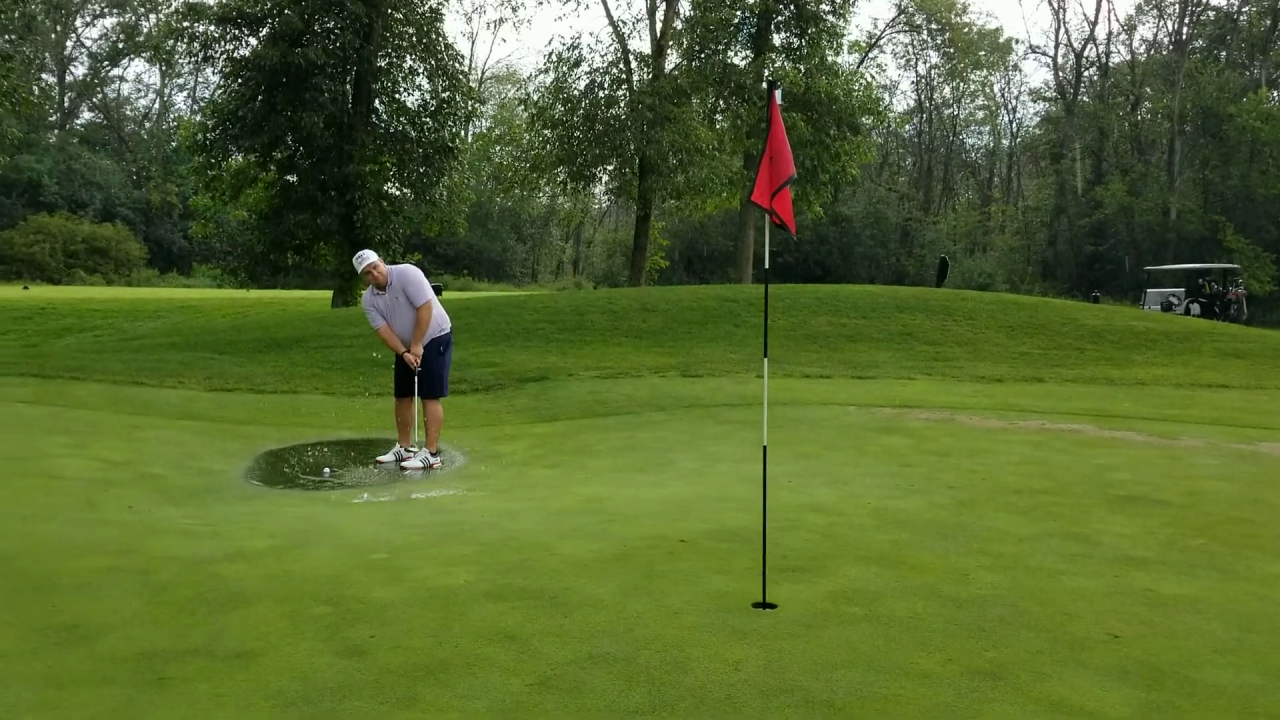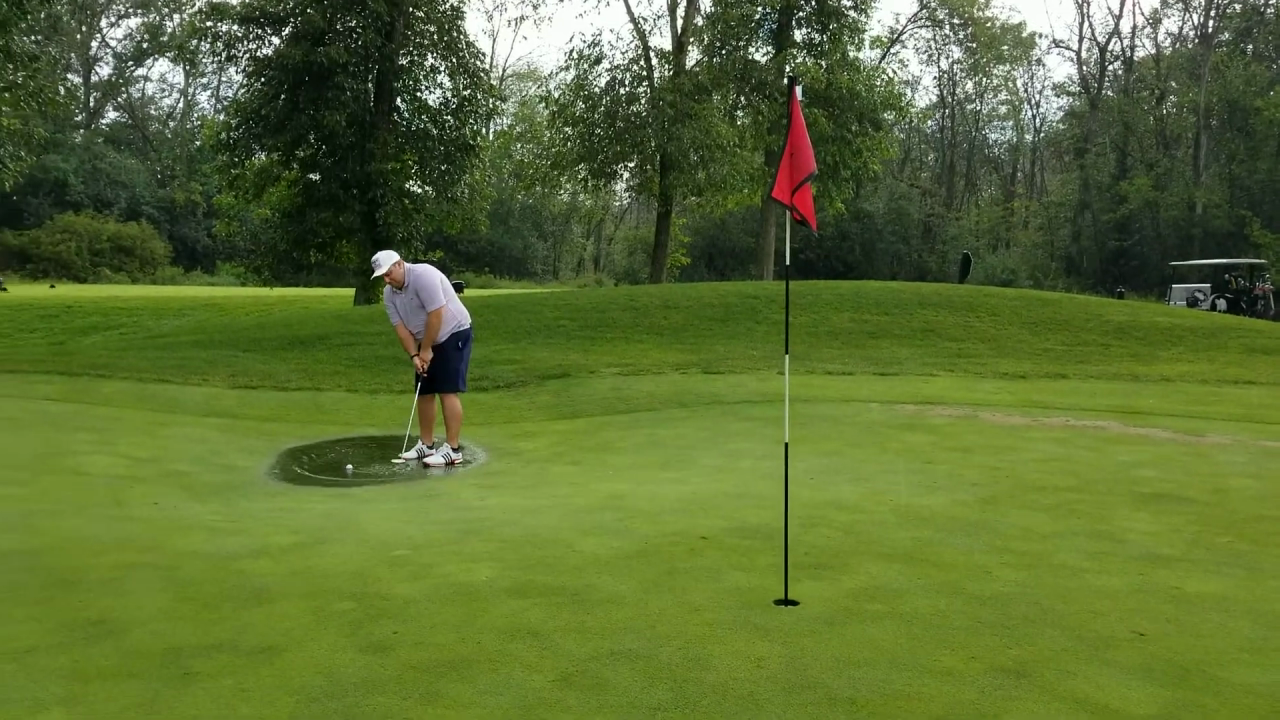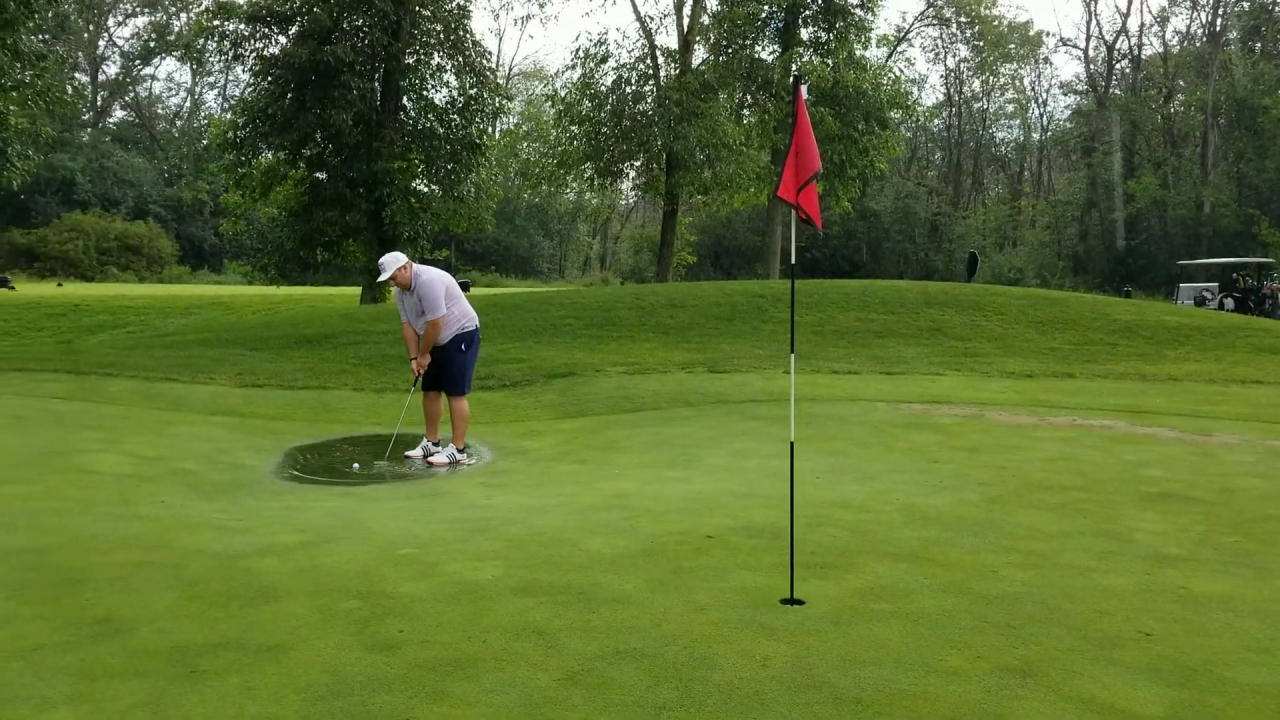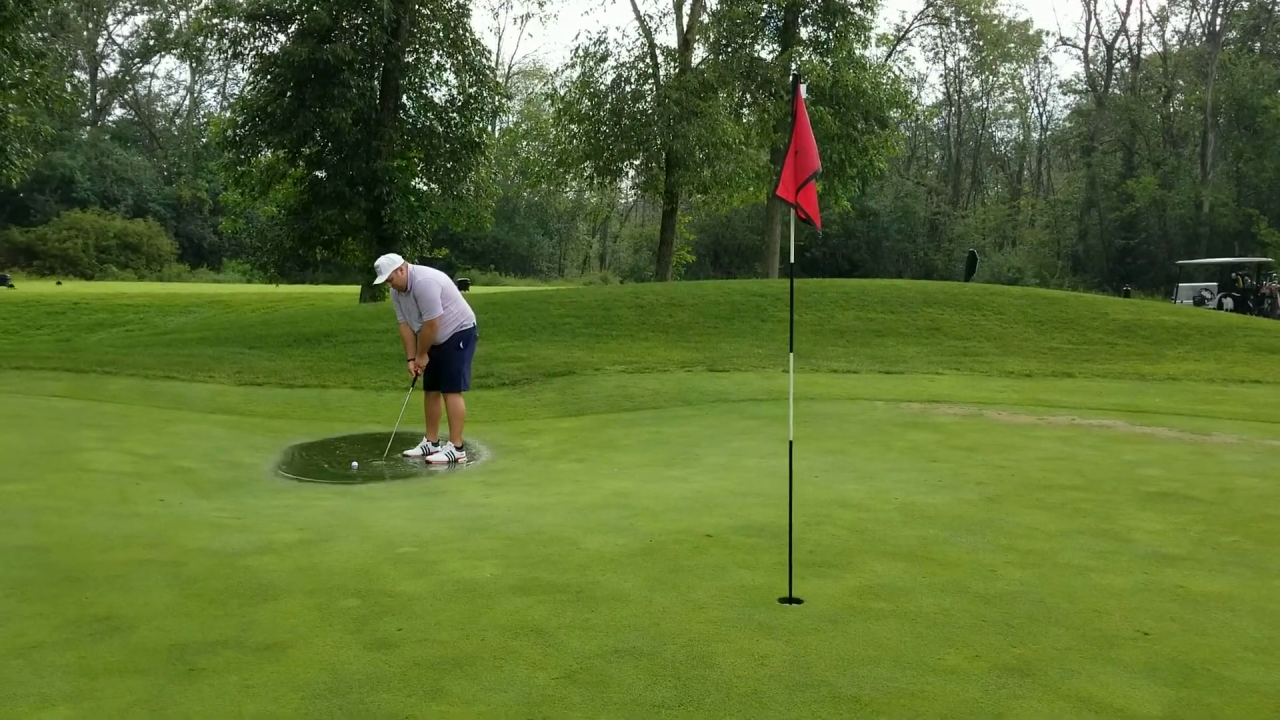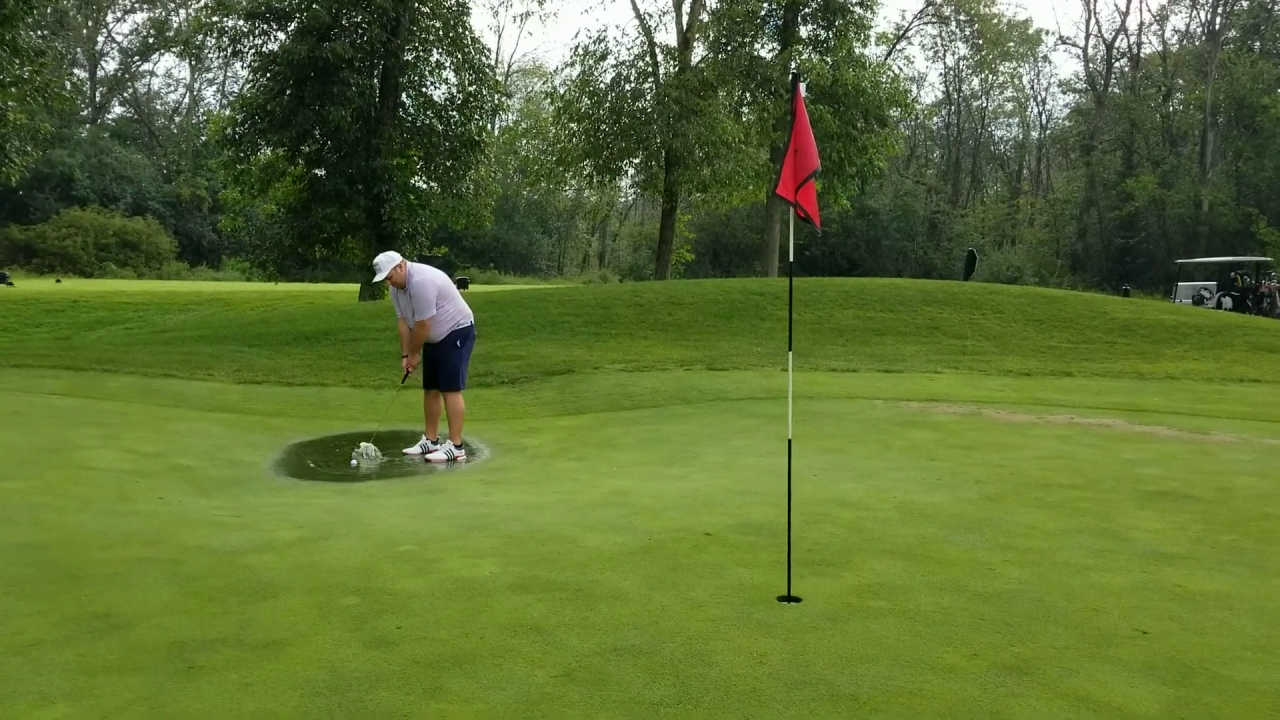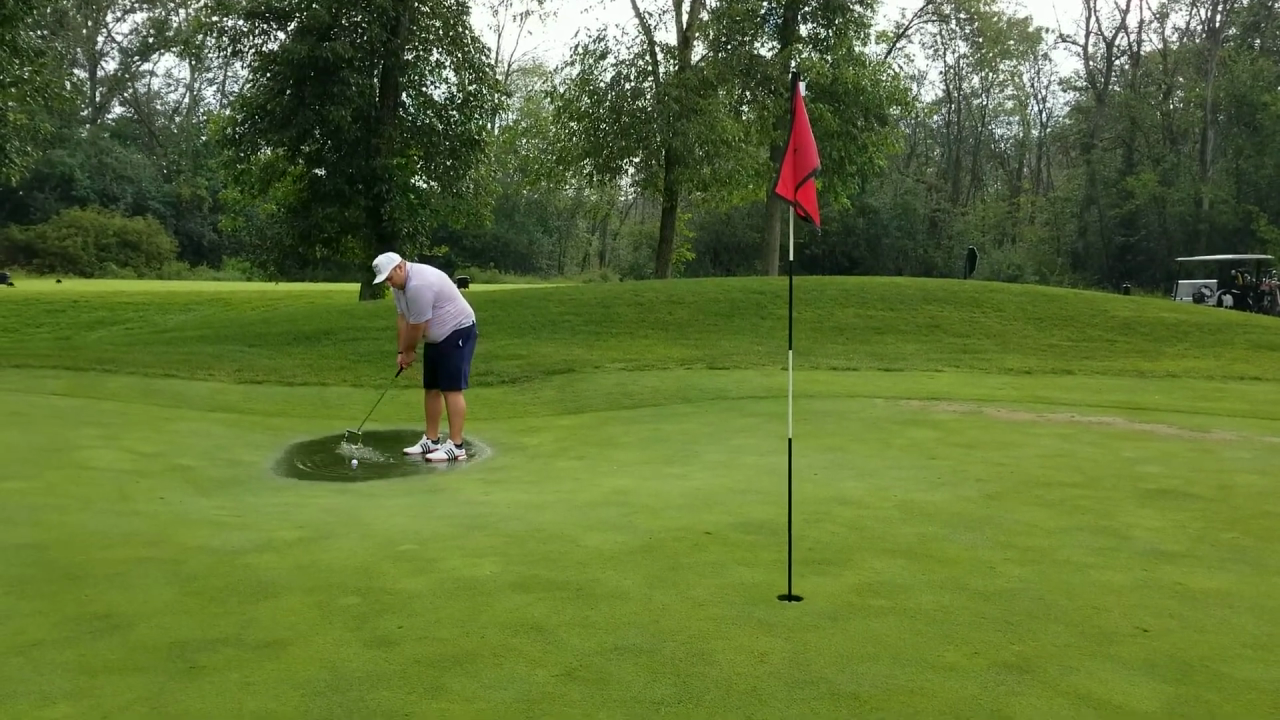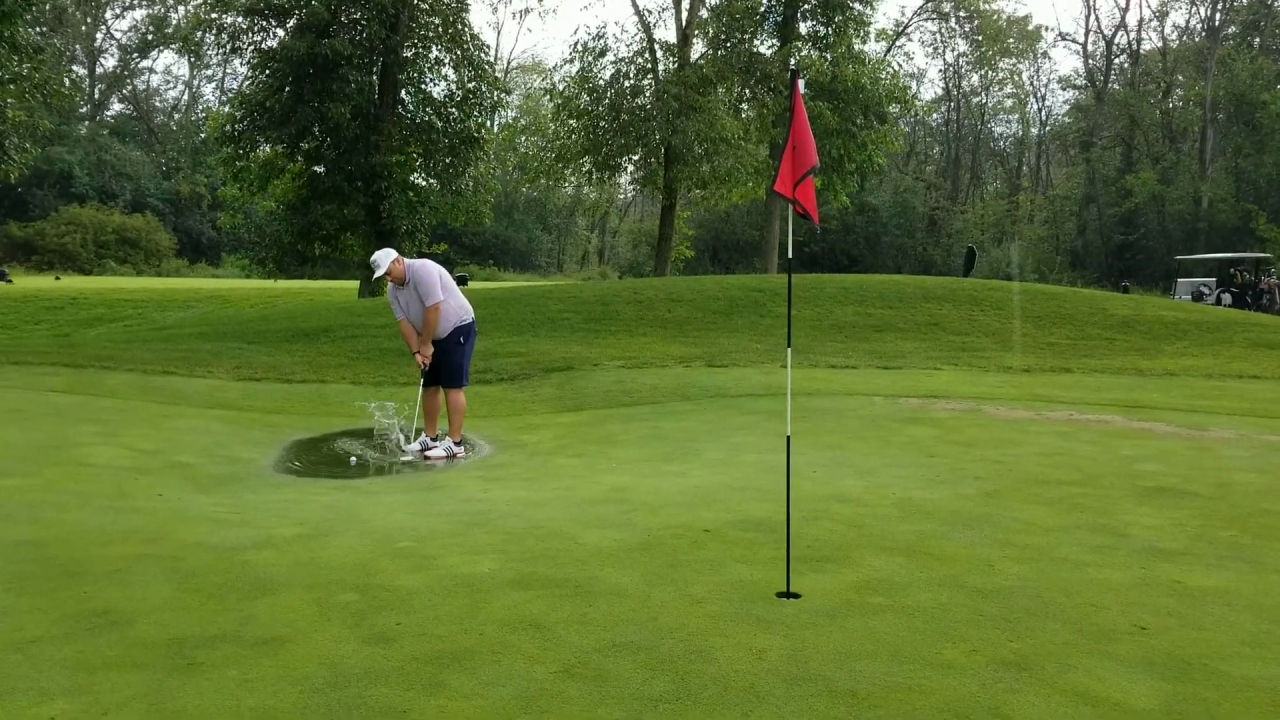
dt=0.3s
person 1, frame 1
left shoulder: (407, 273)
right shoulder: (368, 299)
left elbow: (425, 308)
right elbow: (383, 330)
left wrist: (417, 345)
right wrist: (403, 353)
left hip: (434, 340)
right hip: (406, 348)
left knee: (430, 397)
right knee: (402, 397)
left ankle: (431, 453)
right ankle: (404, 448)
person 1, frame 2
left shoulder: (424, 275)
right shoulder: (389, 294)
left elbow: (436, 314)
right elbow: (400, 327)
left wrist: (426, 349)
right wrist: (414, 355)
left hip: (454, 335)
right hip: (426, 345)
left knee: (448, 392)
right knee: (424, 393)
left ankle: (452, 449)
right ankle: (426, 445)
person 1, frame 3
left shoulder: (428, 281)
right shoulder: (400, 290)
left elbow: (434, 323)
right elbow: (408, 325)
left wrist: (423, 354)
right wrist: (413, 357)
left hip: (461, 336)
right hip: (438, 341)
left knee: (455, 393)
right knee: (430, 391)
left ankle: (458, 450)
right ankle: (431, 443)
person 1, frame 4
left shoulder: (425, 282)
right shoulder: (397, 291)
left elbow: (431, 324)
right elbow: (405, 325)
left wrist: (422, 355)
right wrist: (411, 358)
left hip: (459, 334)
right hip: (436, 340)
left knee: (451, 391)
right knee: (431, 390)
left ankle: (456, 448)
right ankle: (431, 443)
person 1, frame 5
left shoulder: (421, 282)
right shoulder: (397, 286)
left elbow: (422, 325)
right elbow: (403, 321)
left wrist: (414, 354)
right wrist: (406, 354)
left hip: (456, 333)
right hip: (435, 339)
left knee: (450, 389)
right knee: (431, 389)
left ankle: (455, 446)
right ankle: (430, 441)
person 1, frame 6
left shoulder: (419, 284)
right shoulder: (401, 285)
left elbow: (417, 327)
right elbow: (402, 318)
left wrist: (408, 352)
right wrist: (401, 351)
left hip: (458, 332)
right hip: (436, 338)
left knee: (451, 389)
right knee: (431, 388)
left ankle: (456, 446)
right ankle: (431, 440)
person 1, frame 7
left shoulder: (422, 270)
right shoulder: (393, 289)
left elbow: (433, 309)
right elbow: (404, 322)
left wrist: (427, 344)
right wrist: (416, 352)
left hip: (457, 330)
right hip: (432, 339)
left knee: (452, 386)
right knee: (429, 386)
left ankle: (455, 443)
right ankle: (430, 437)
